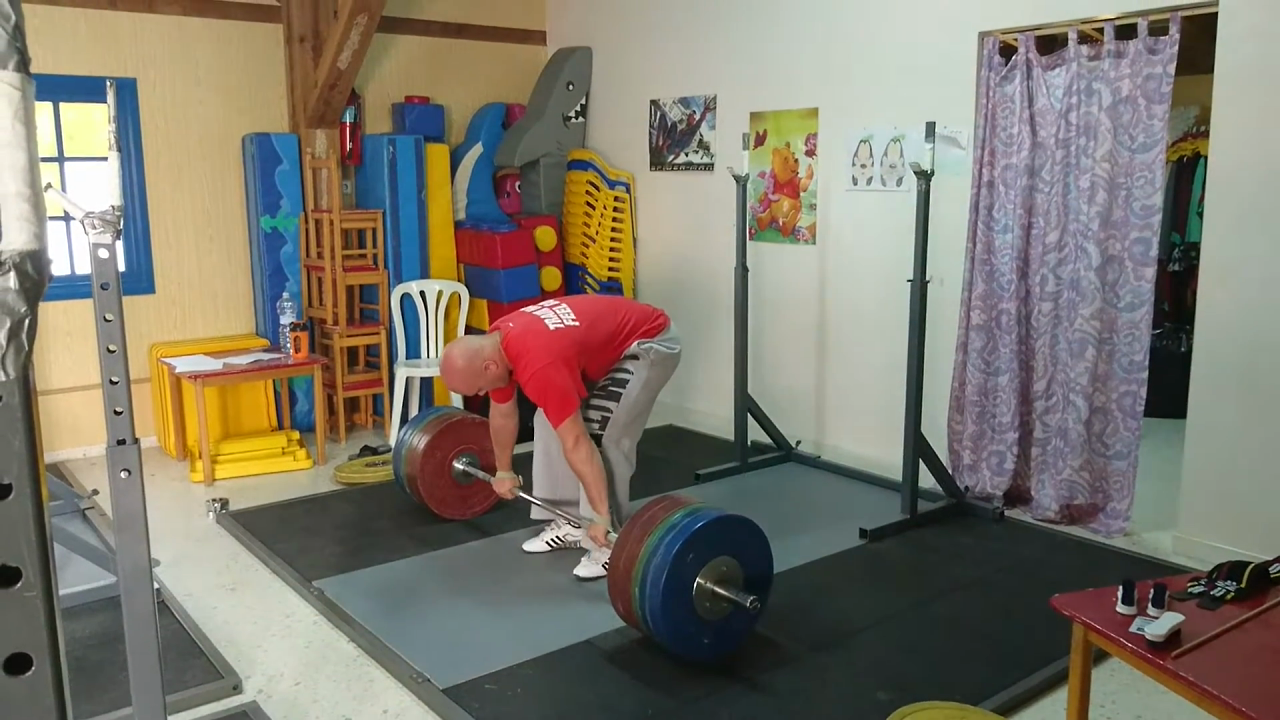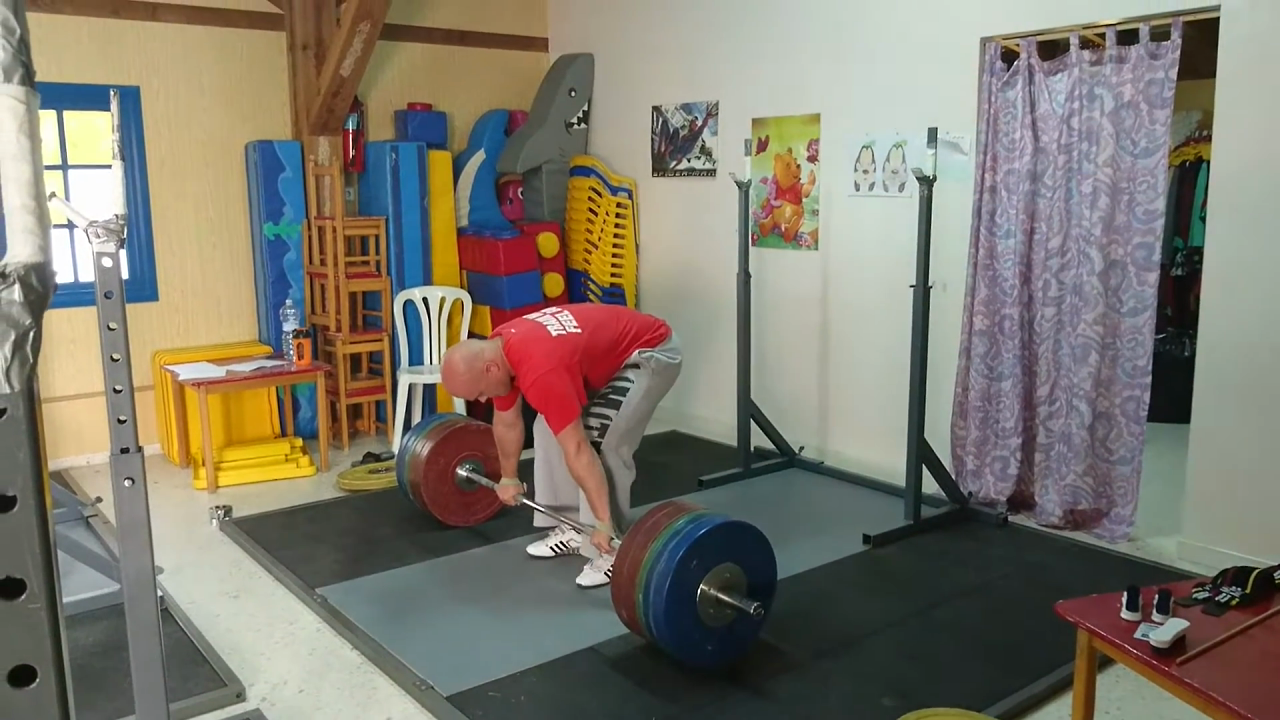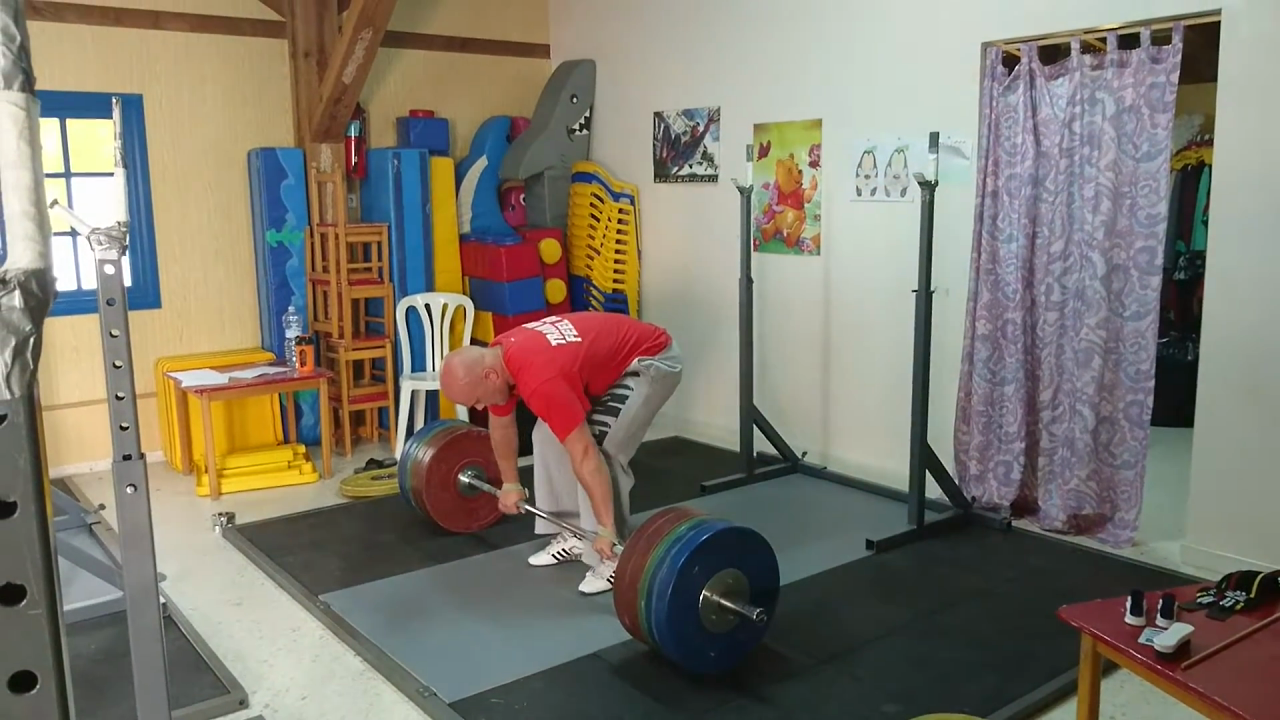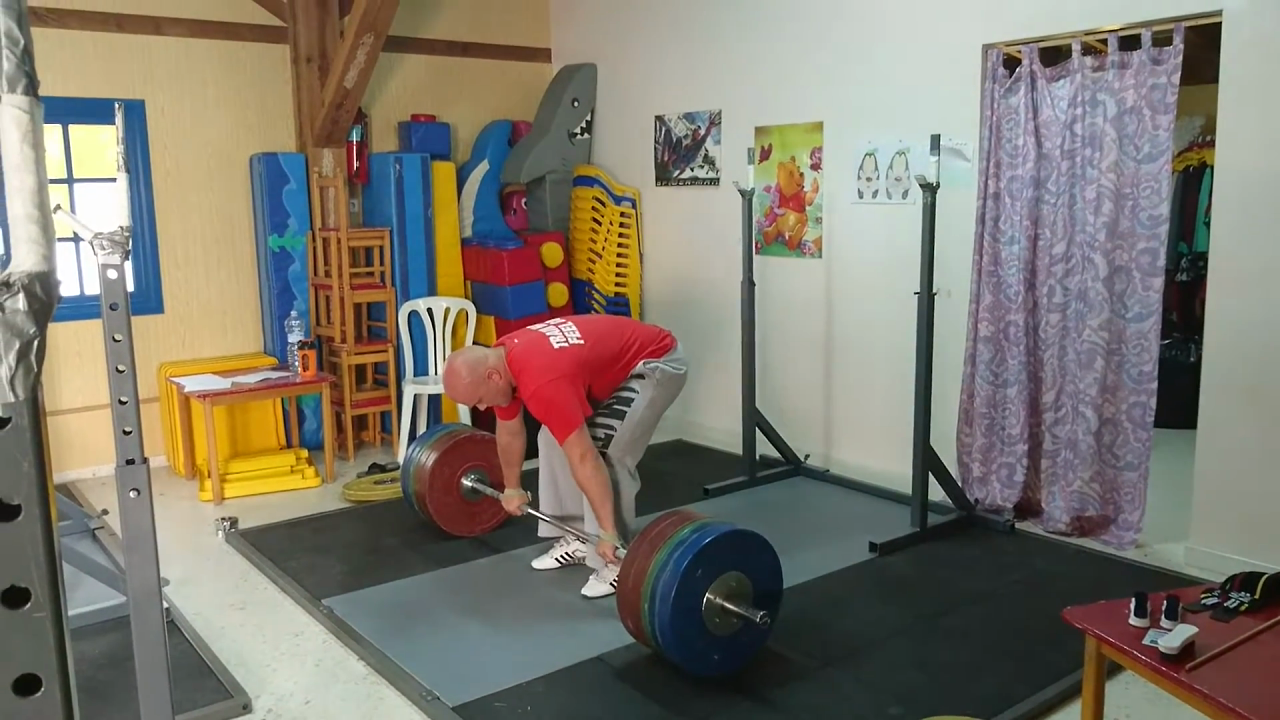
dt=0.4s
person 1, frame 1
left shoulder: (539, 366)
right shoulder: (493, 344)
left elbow: (577, 443)
right elbow: (503, 414)
left wrist: (601, 517)
right wrist: (504, 471)
left hip: (650, 343)
right hip: (609, 339)
left knee: (600, 434)
right knee: (550, 422)
left ankle: (609, 543)
right ankle: (570, 523)
person 1, frame 2
left shoulder: (541, 372)
right shoulder: (496, 350)
left elbow: (577, 449)
right elbow: (508, 422)
left wrist: (603, 523)
right wrist: (509, 478)
left hip: (651, 352)
right hip: (610, 348)
left knee: (598, 441)
right knee: (550, 429)
left ankle: (610, 551)
right ankle: (573, 528)
person 1, frame 3
left shoulder: (541, 380)
right shoulder: (496, 358)
left elbow: (585, 454)
right elbow: (501, 426)
left wrist: (607, 529)
right wrist: (510, 483)
left hip: (652, 361)
right hip: (610, 356)
left knee: (599, 446)
right knee: (548, 436)
left ankle: (612, 557)
right ankle: (575, 536)
person 1, frame 4
left shoulder: (542, 382)
right shoulder: (500, 359)
left elbow: (584, 458)
right elbow: (510, 431)
left wrist: (607, 533)
right wrist: (512, 489)
left hip: (657, 363)
right hip: (615, 359)
left knee: (605, 451)
right knee: (554, 439)
left ankle: (617, 561)
right ankle: (579, 539)
